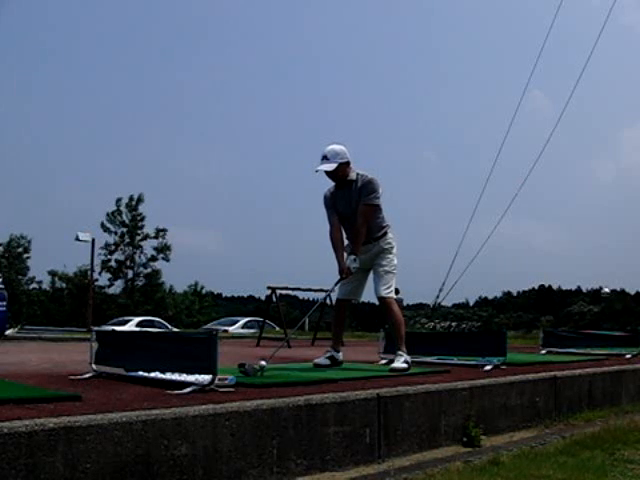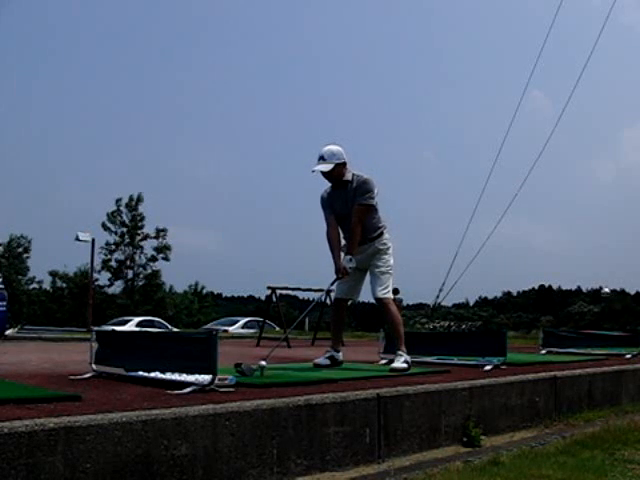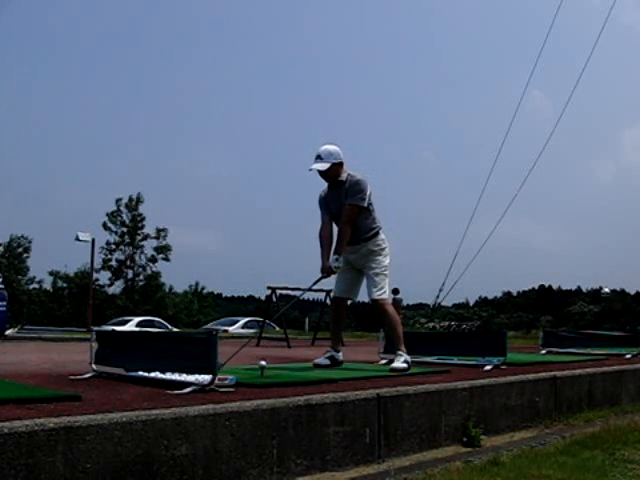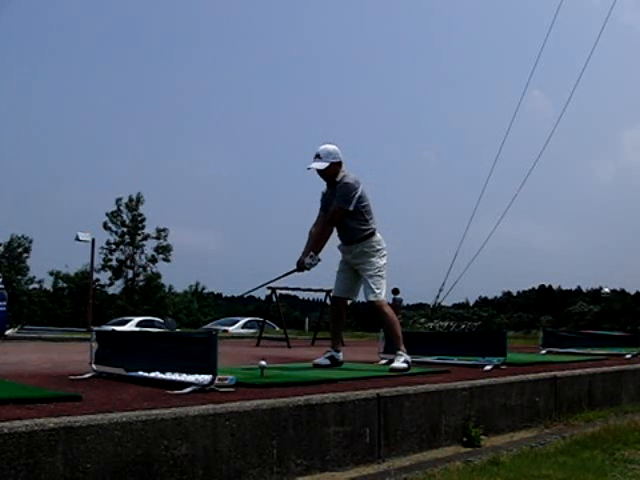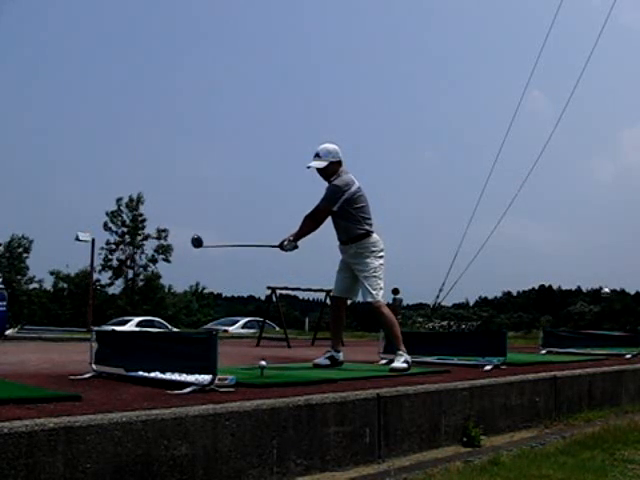
dt=1s
person 1, frame 1
left shoulder: (368, 183)
right shoulder: (330, 195)
left elbow: (362, 223)
right elbow: (335, 229)
left wrist: (354, 257)
right wrist: (341, 262)
left hip: (380, 244)
right hip: (355, 249)
left knee: (385, 297)
right knee: (341, 300)
left ankle: (402, 353)
right ankle: (335, 352)
person 1, frame 2
left shoulder: (364, 183)
right shoulder: (327, 196)
left elbow: (357, 222)
right elbow: (332, 229)
left wrist: (350, 257)
right wrist: (338, 261)
left hip: (376, 245)
right hip: (351, 249)
left knee: (383, 298)
right knee: (339, 300)
left ankle: (402, 353)
right ankle: (335, 352)
person 1, frame 3
left shoulder: (357, 184)
right shoulder: (325, 196)
left elbow: (346, 223)
right elbow: (326, 228)
left wrist: (336, 257)
right wrist: (325, 260)
left hip: (372, 247)
right hip: (349, 251)
left knee: (380, 300)
right knee: (338, 300)
left ankle: (402, 353)
right ankle: (335, 352)
person 1, frame 4
left shoulder: (349, 185)
right shoulder: (328, 192)
left elbow: (329, 224)
right elbow: (318, 225)
left wrist: (314, 255)
right wrist: (305, 254)
left hip: (369, 248)
right hip: (348, 250)
left knee: (377, 301)
right knee: (337, 300)
left ankle: (402, 353)
right ankle: (335, 352)
person 1, frame 5
left shoulder: (342, 185)
right shoulder: (337, 185)
left elbow: (314, 217)
right elbow: (317, 220)
left wrist: (293, 239)
right wrist: (294, 237)
left hip: (366, 249)
right hip: (349, 250)
left knee: (375, 302)
right knee: (337, 300)
left ankle: (402, 353)
right ankle: (336, 352)
